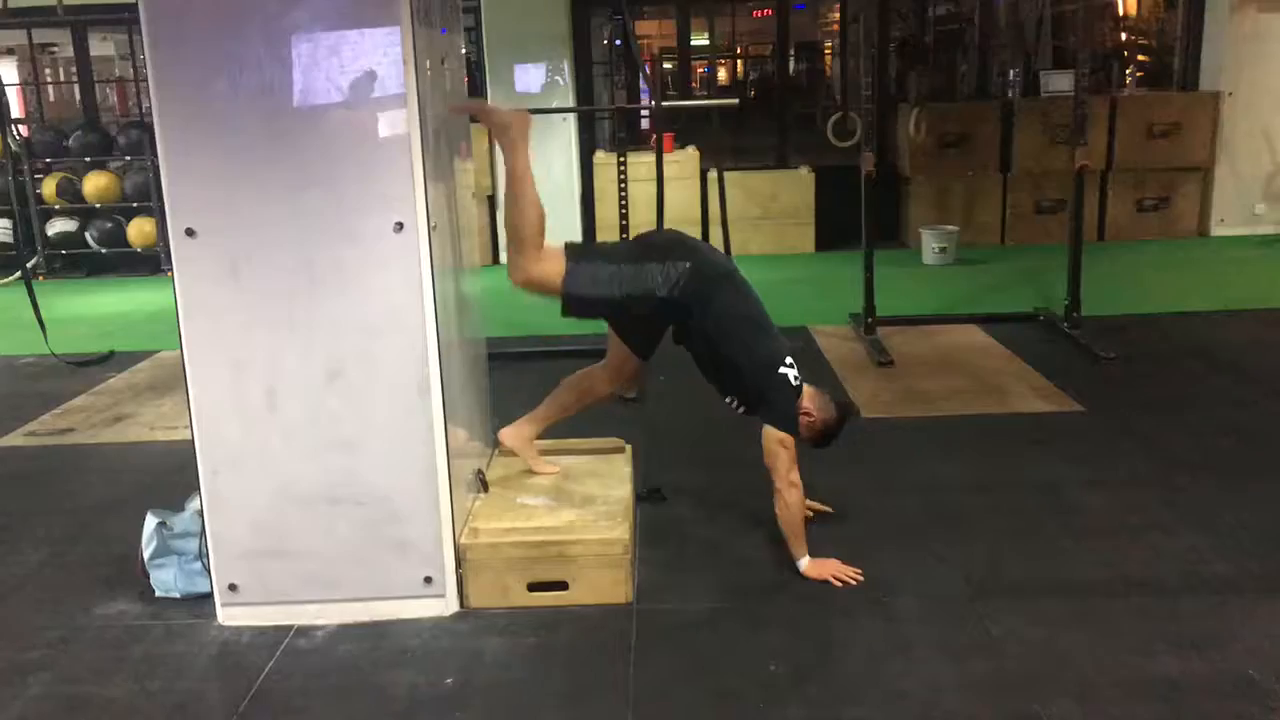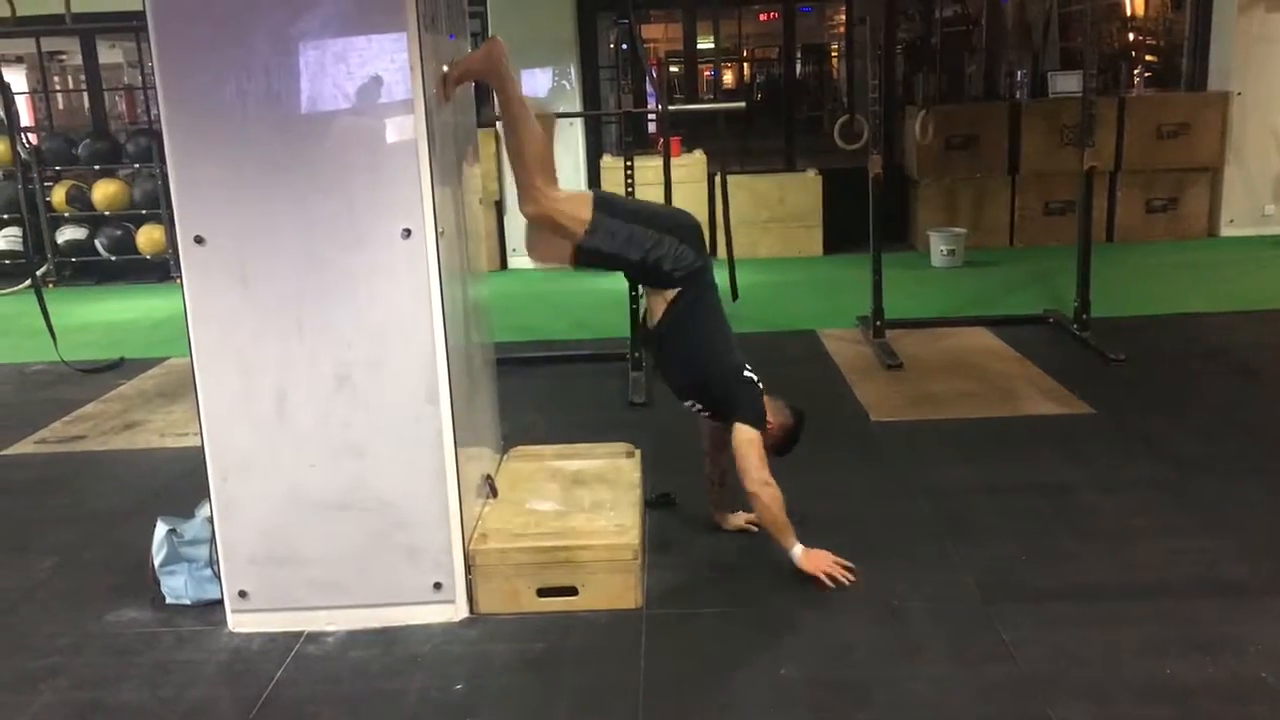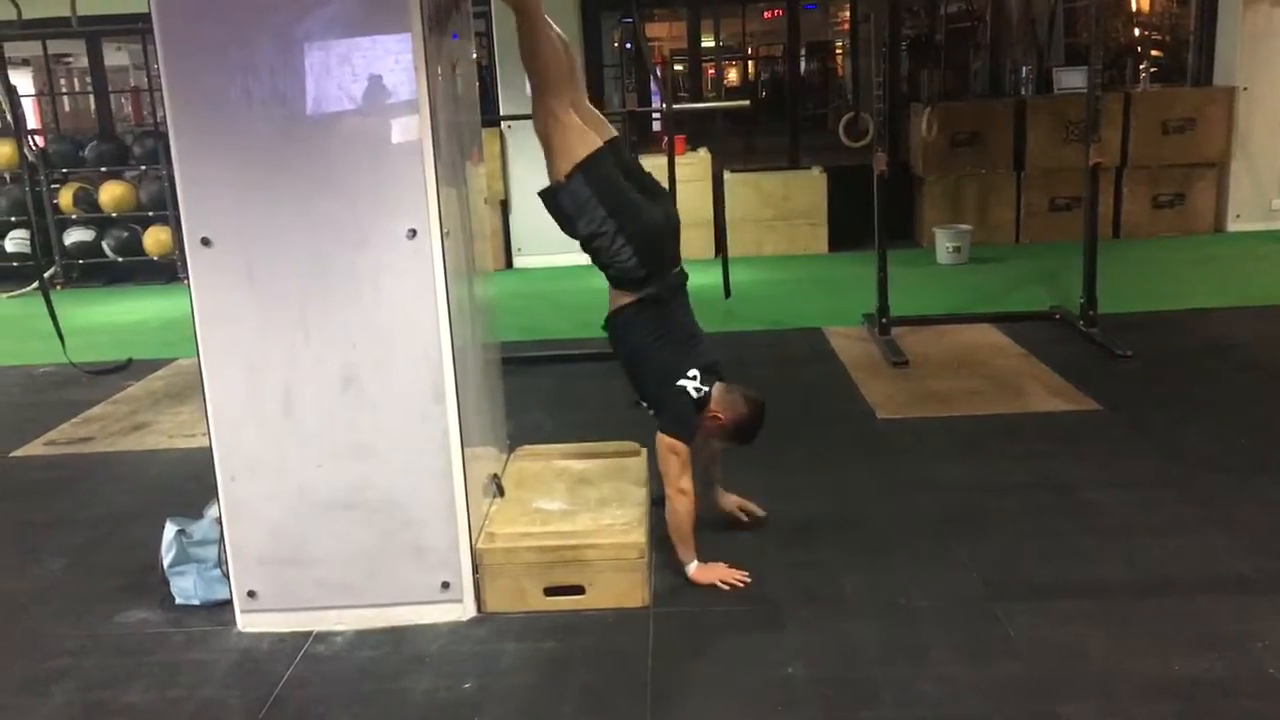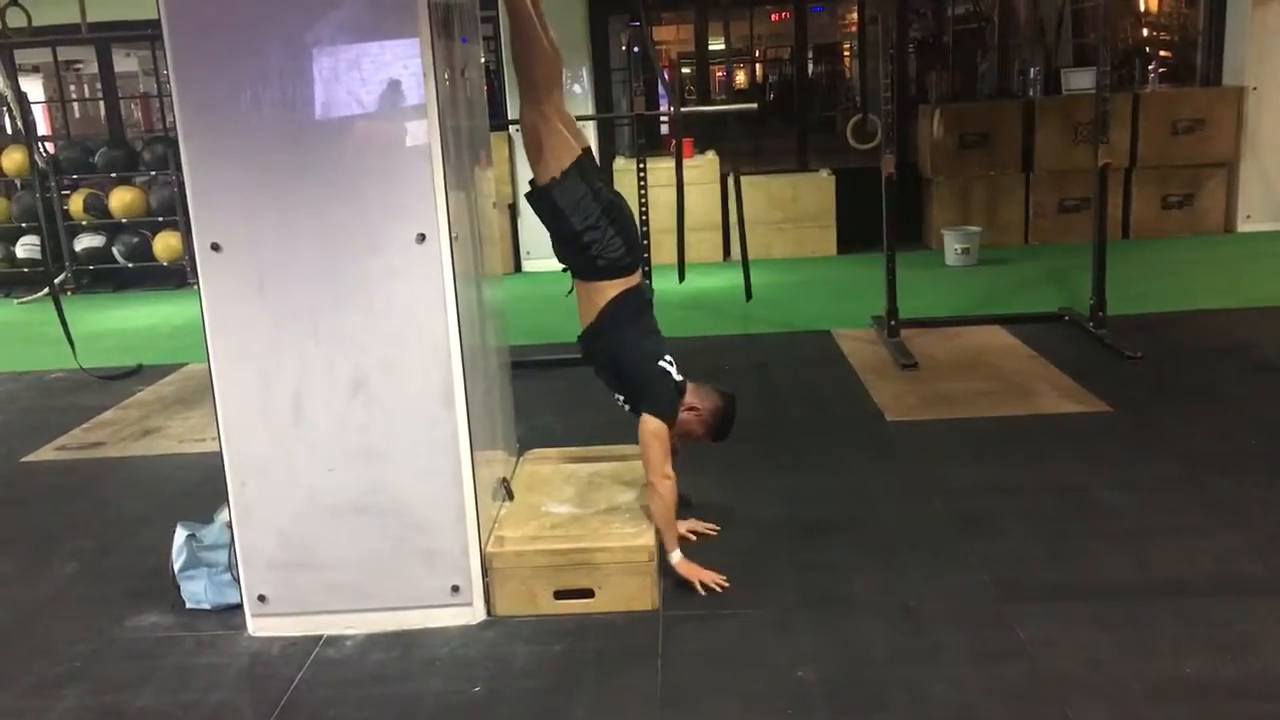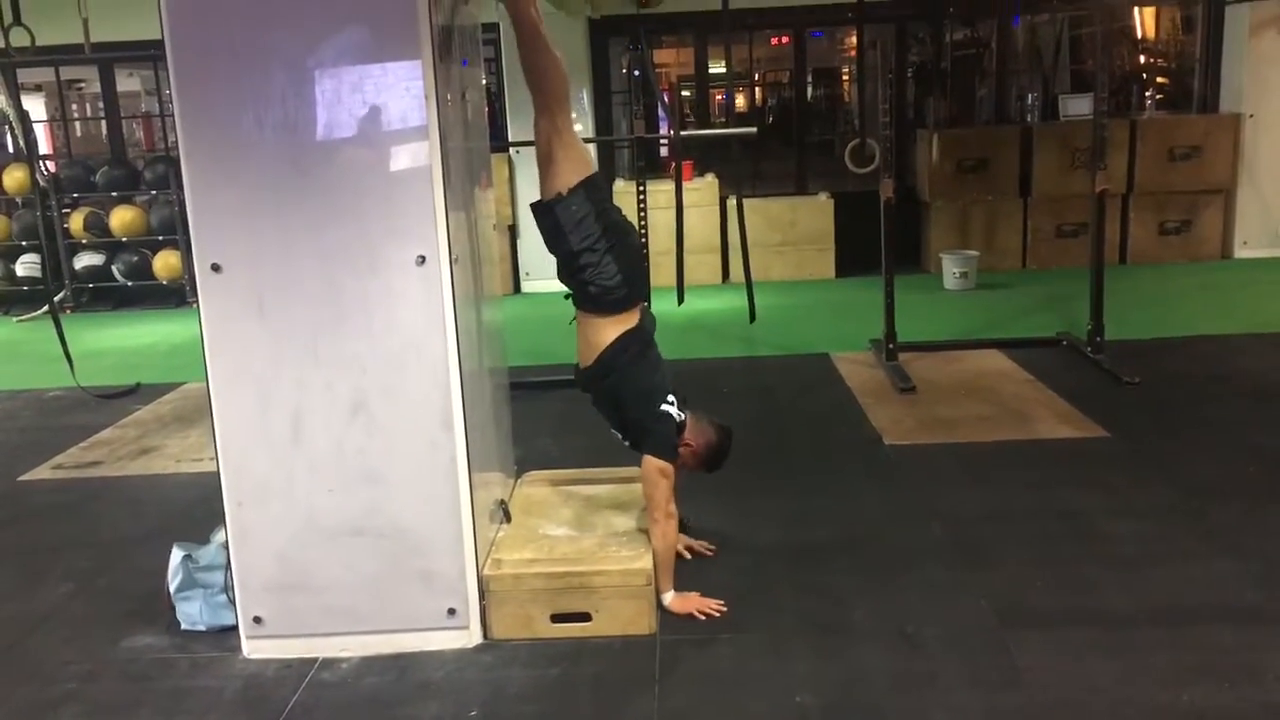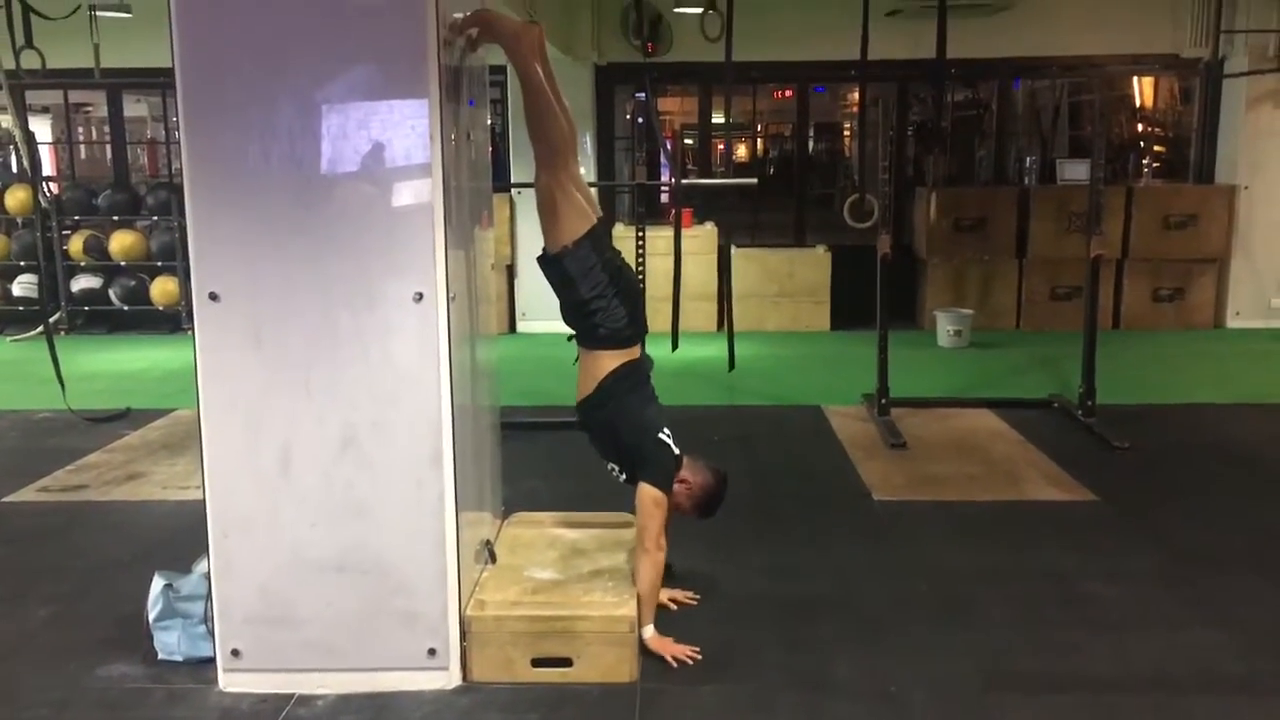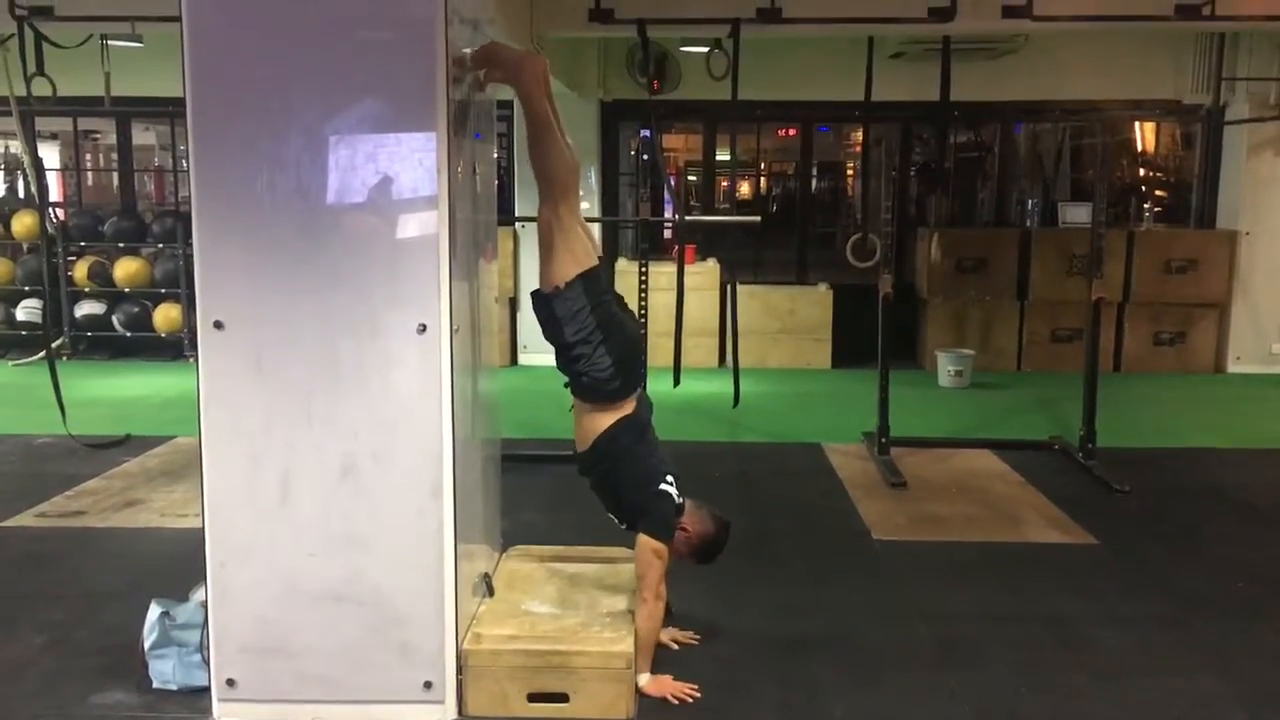
dt=0.7s
person 1, frame 1
left shoulder: (781, 380)
right shoulder: (780, 396)
right elbow: (786, 483)
left wrist: (788, 493)
right wrist: (804, 558)
left hip: (677, 275)
right hip: (675, 277)
left knee: (616, 375)
right knee: (531, 268)
left ankle: (524, 431)
right ankle: (513, 137)
person 1, frame 2
left shoulder: (729, 396)
right shoulder: (744, 403)
left elbow: (713, 448)
right elbow: (759, 484)
left wrist: (725, 511)
right wrist: (796, 549)
left hip: (670, 252)
right hip: (669, 252)
left knee: (550, 246)
right knee: (539, 206)
right ankle: (498, 70)
person 1, frame 3
left shoulder: (703, 384)
right shoulder: (682, 399)
left elbow: (705, 437)
right elbow: (677, 489)
left wrist: (721, 490)
right wrist: (693, 566)
left hip: (651, 225)
right hip: (637, 248)
left knee: (568, 99)
right knee: (556, 106)
person 1, frame 4
left shoulder: (662, 386)
right shoulder: (661, 391)
left elbow: (659, 477)
right elbow: (660, 477)
left wrist: (672, 521)
right wrist: (676, 556)
left hip: (604, 246)
right hip: (602, 250)
left knee: (548, 108)
right knee: (543, 112)
person 1, frame 5
left shoulder: (662, 418)
right shoulder: (663, 428)
right elbow: (662, 513)
left wrist: (671, 540)
right wrist: (670, 595)
left hip: (611, 271)
right hip: (605, 275)
right knee: (555, 125)
person 1, frame 6
left shoulder: (657, 460)
right shoulder: (659, 464)
left elbow: (648, 547)
right elbow: (651, 547)
left wrist: (654, 589)
right wrist: (648, 629)
left hip: (607, 317)
right hip: (606, 316)
left knee: (561, 173)
right knee: (557, 174)
right ankle: (518, 46)
person 1, frame 7
left shoulder: (657, 502)
right shoulder: (661, 512)
left elbow: (647, 594)
right elbow: (650, 593)
left wrist: (655, 628)
right wrist: (644, 675)
left hip: (609, 351)
right hip: (603, 360)
left knee: (563, 208)
right knee: (561, 209)
right ankle: (528, 80)
